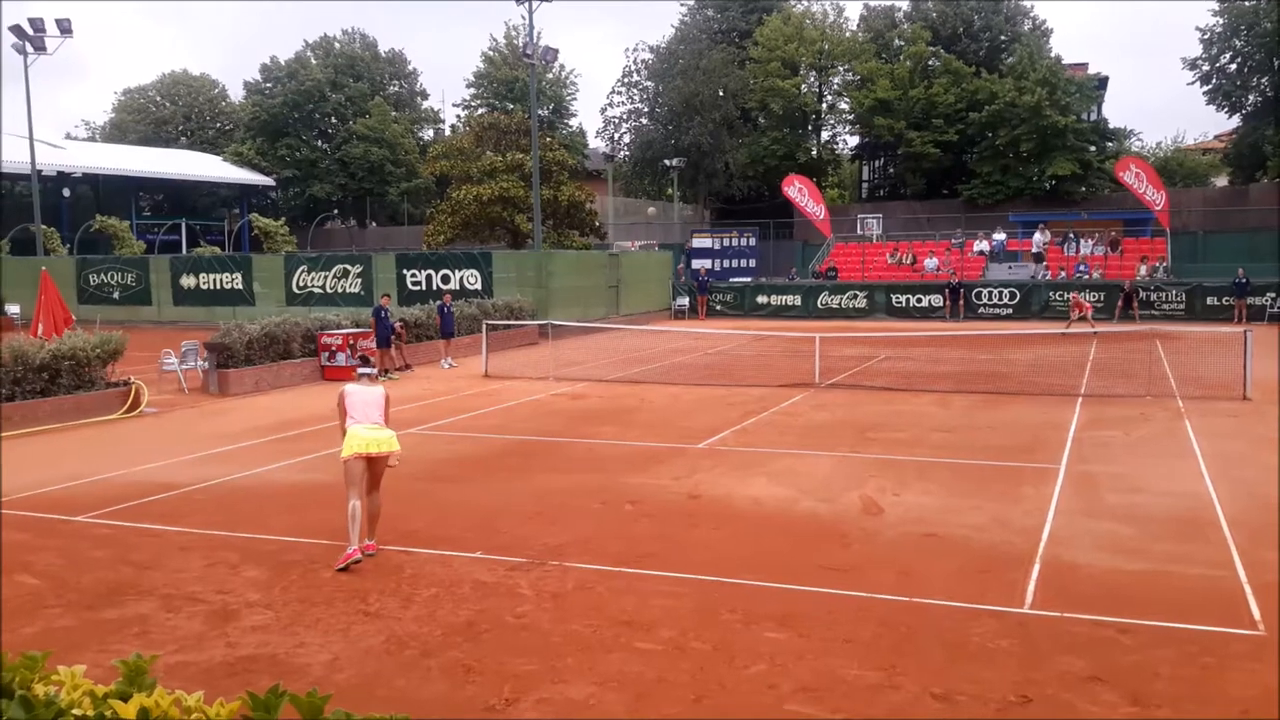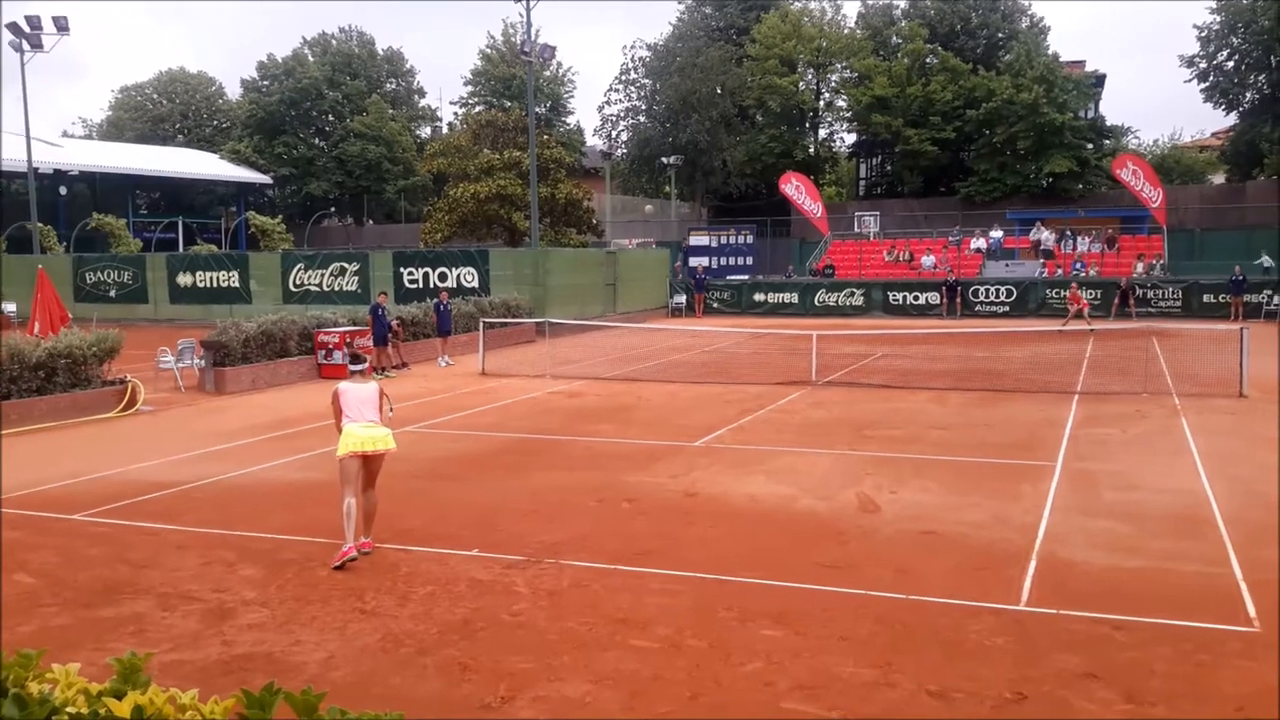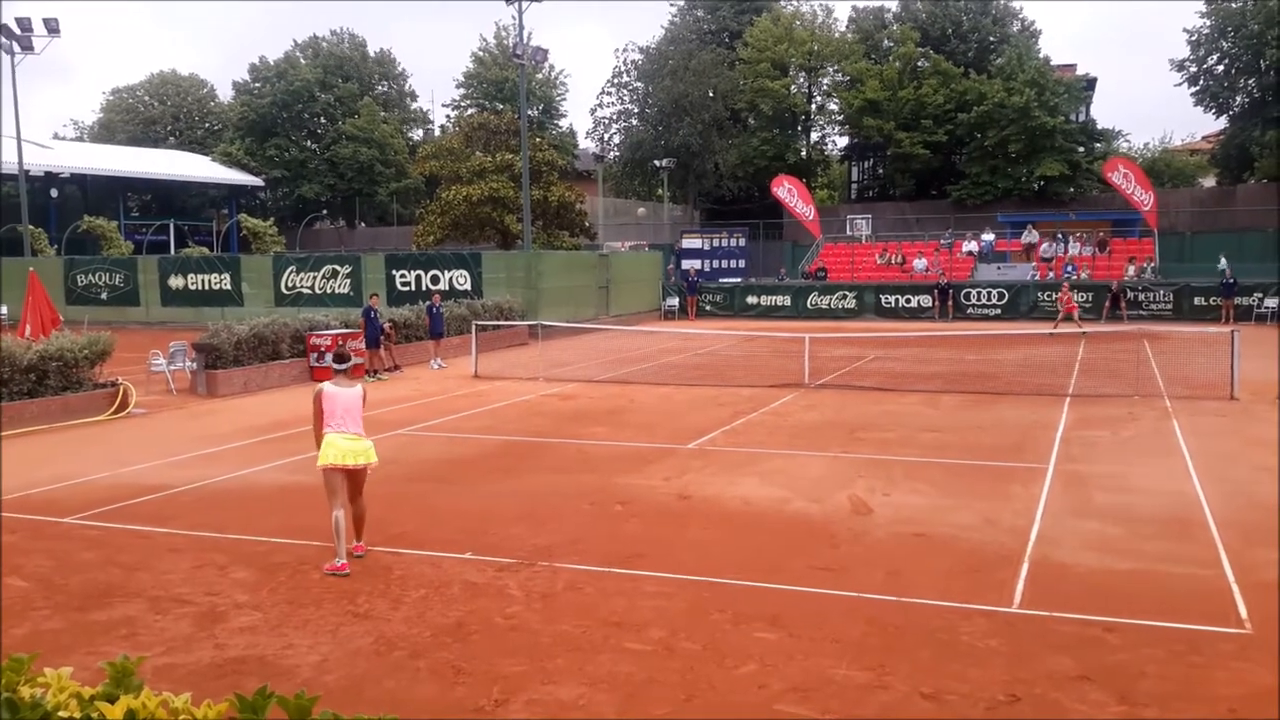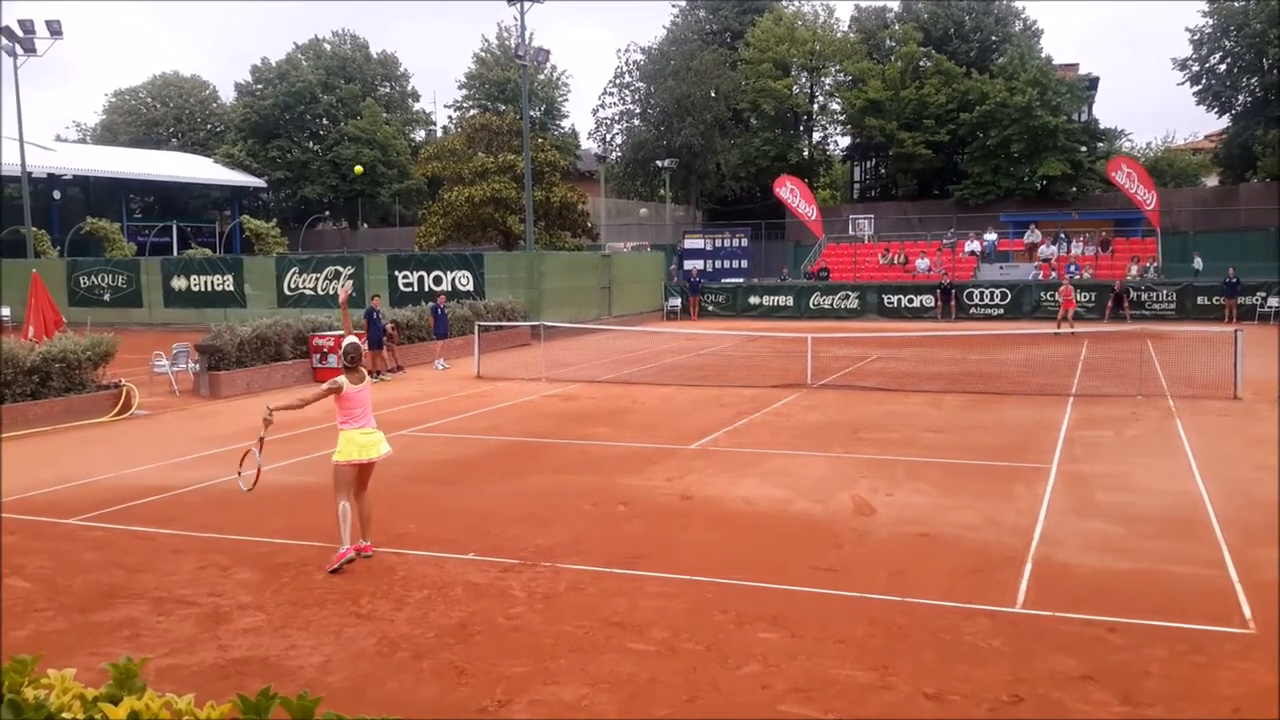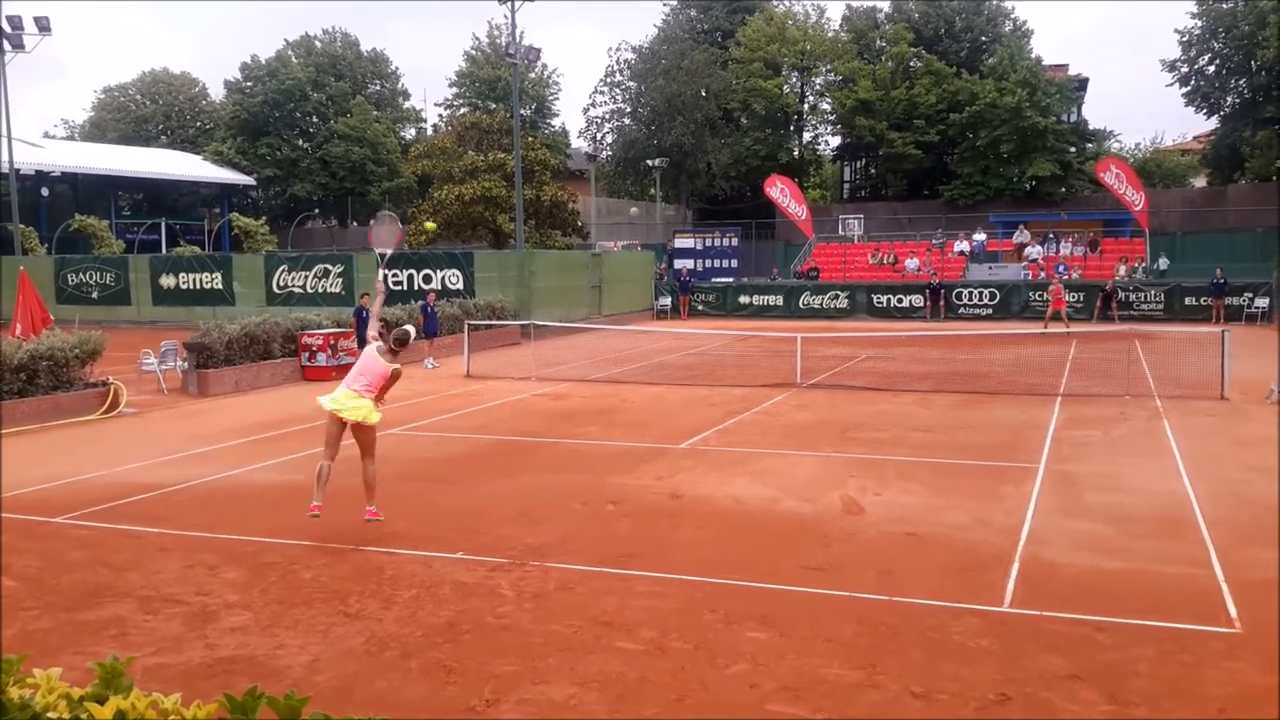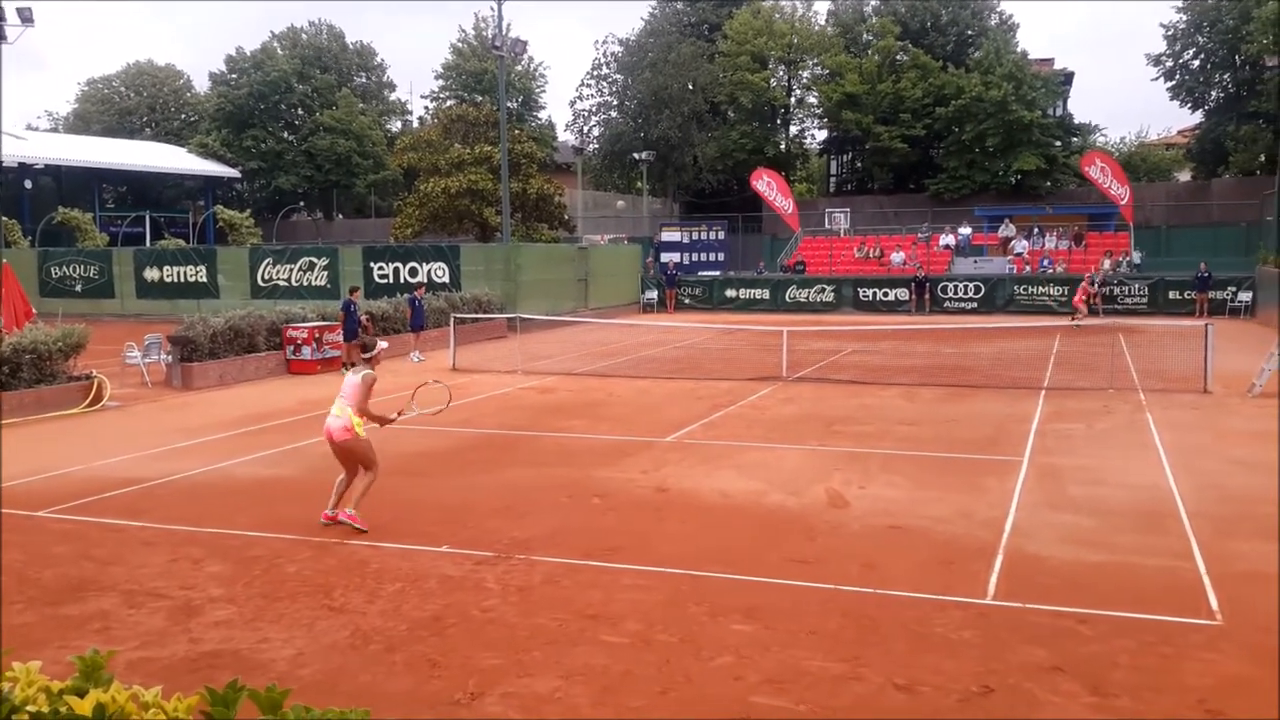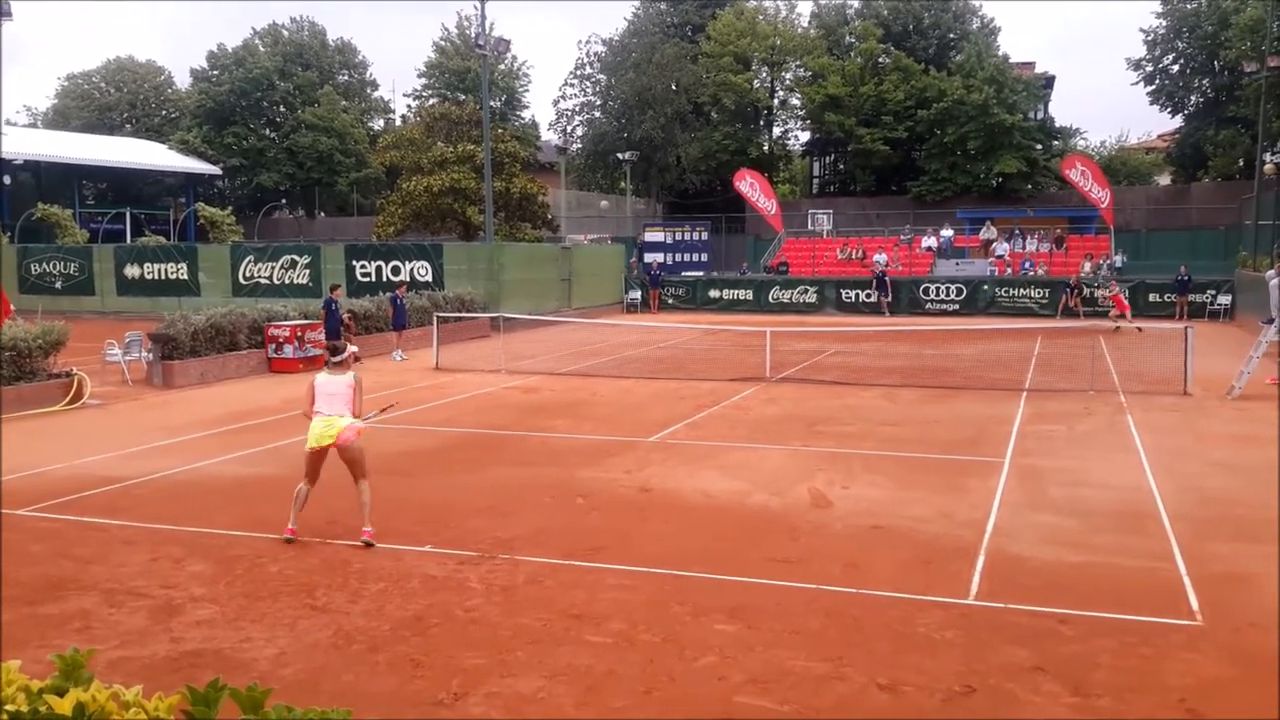
dt=0.7s
person 1, frame 1
left shoulder: (345, 390)
right shoulder: (382, 391)
left elbow: (343, 425)
left wrist: (351, 442)
right wrist: (382, 456)
left hip: (357, 437)
right hip: (382, 437)
left knee: (354, 495)
right knee: (373, 491)
left ankle: (354, 548)
right ankle: (370, 542)
person 1, frame 2
left shoulder: (339, 389)
right shoulder: (376, 387)
left elbow: (338, 424)
left hip: (352, 435)
right hip: (377, 434)
left knee: (349, 493)
right knee: (369, 489)
left ankle: (349, 545)
right ankle: (366, 540)
person 1, frame 3
left shoulder: (322, 390)
right shoulder: (360, 389)
left elbow: (317, 426)
left wrist: (320, 450)
left hip: (334, 446)
right hip: (359, 445)
left knee: (337, 505)
right knee: (356, 499)
left ankle: (341, 560)
right ankle: (359, 544)
person 1, frame 4
left shoulder: (338, 384)
right shoulder: (364, 374)
left elbow: (304, 402)
right elbow: (351, 336)
left wrist: (274, 409)
right wrist: (343, 305)
left hip: (351, 441)
right hip: (371, 439)
left knee: (343, 497)
right knee: (361, 493)
left ankle: (346, 548)
right ankle: (366, 543)
person 1, frame 5
left shoulder: (374, 345)
right shoulder: (396, 370)
left elbow: (372, 328)
right elbow: (379, 397)
left wrist: (379, 297)
left hip: (340, 401)
right hip: (362, 408)
left knee: (328, 457)
right knee: (368, 461)
left ankle: (316, 503)
right ankle: (371, 508)
person 1, frame 6
left shoulder: (352, 372)
right shoulder: (369, 375)
right elbow: (361, 408)
left wrist: (376, 419)
right wrist: (384, 419)
left hip: (331, 425)
right hip: (346, 427)
left knee: (351, 471)
right knee: (371, 469)
left ankle: (330, 513)
right ankle: (349, 512)
person 1, frame 7
left shoulder: (317, 378)
right shoulder: (354, 377)
left elbow: (307, 410)
right elbow: (358, 412)
right wrist: (350, 419)
left hip: (318, 431)
right hip: (345, 431)
left knee: (308, 481)
right knee: (362, 480)
left ankle: (290, 528)
right ankle: (367, 530)
